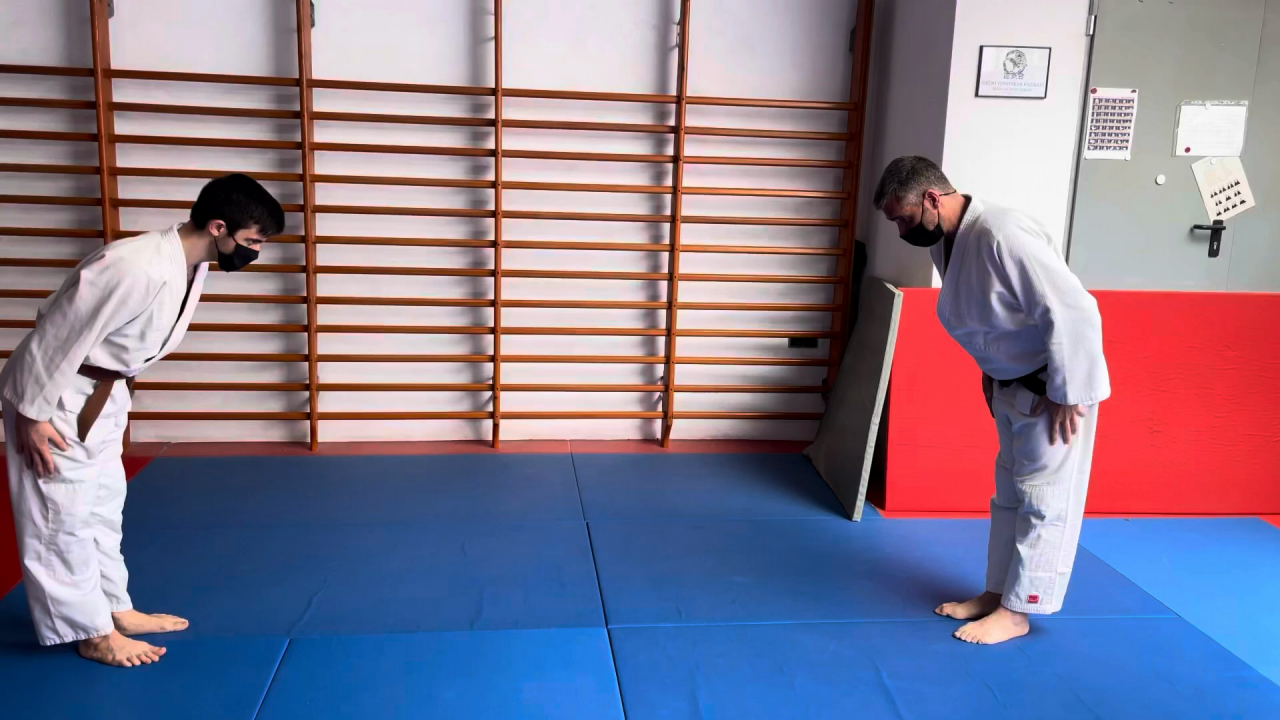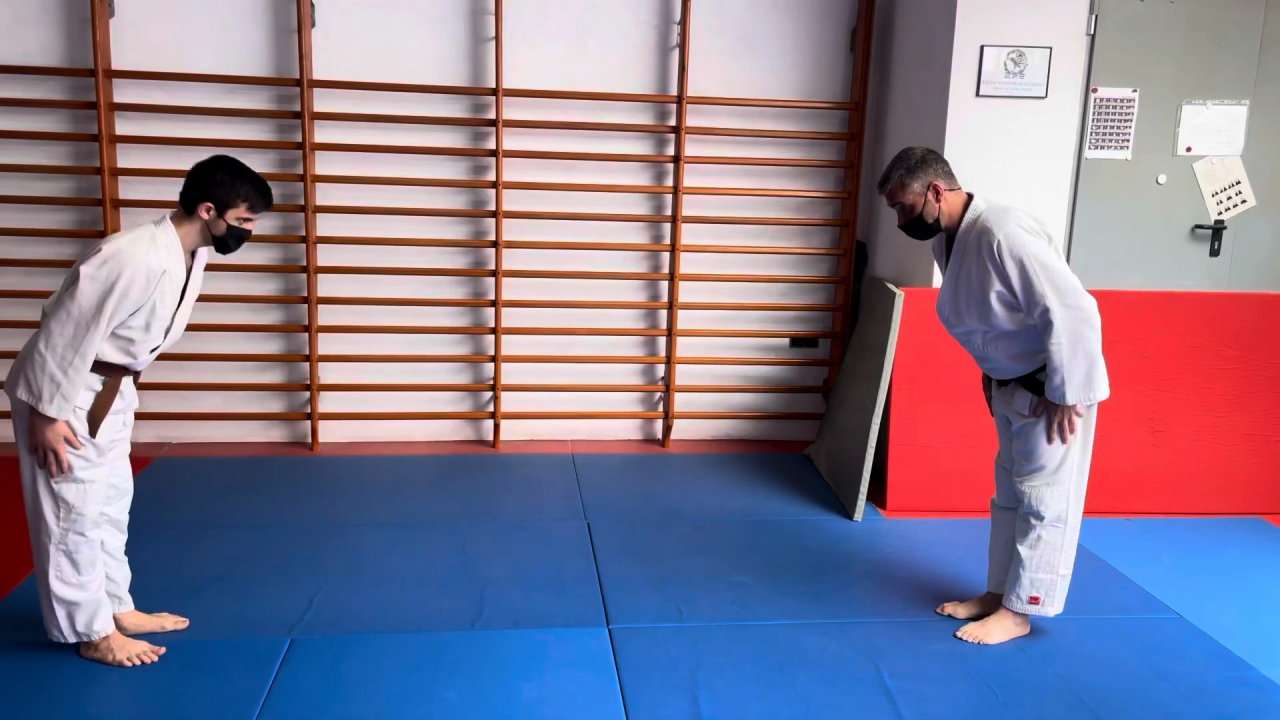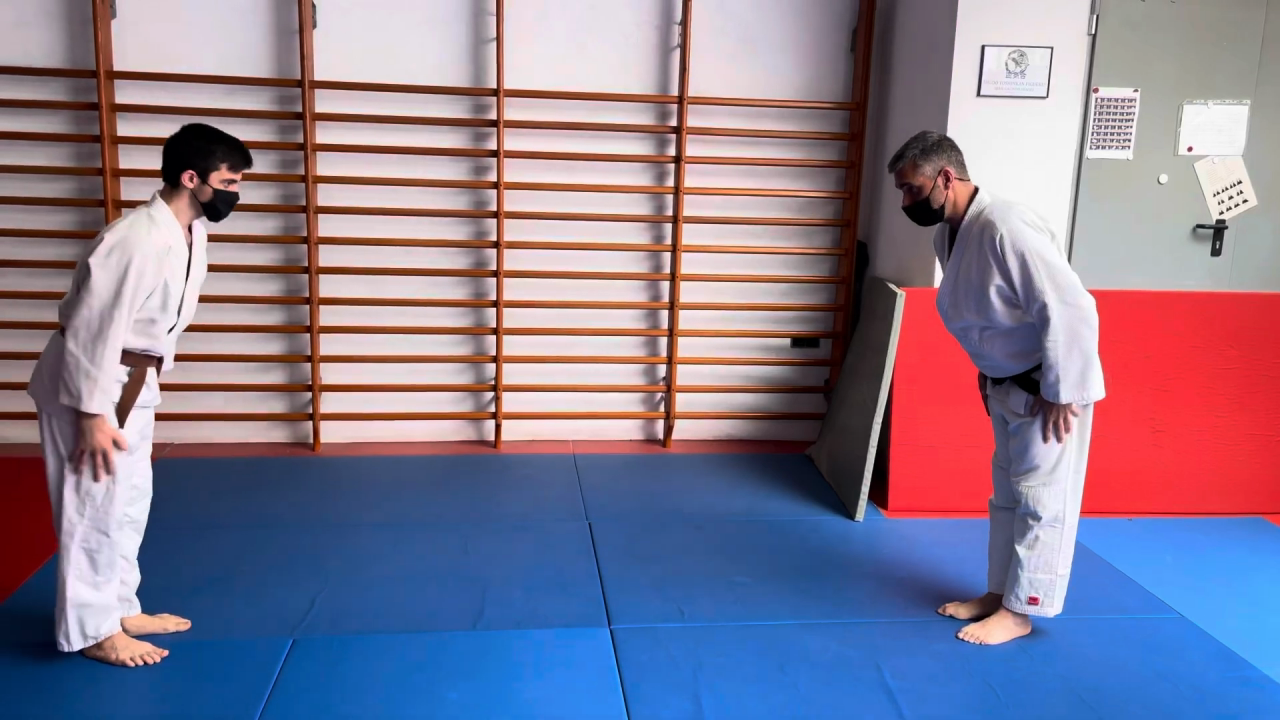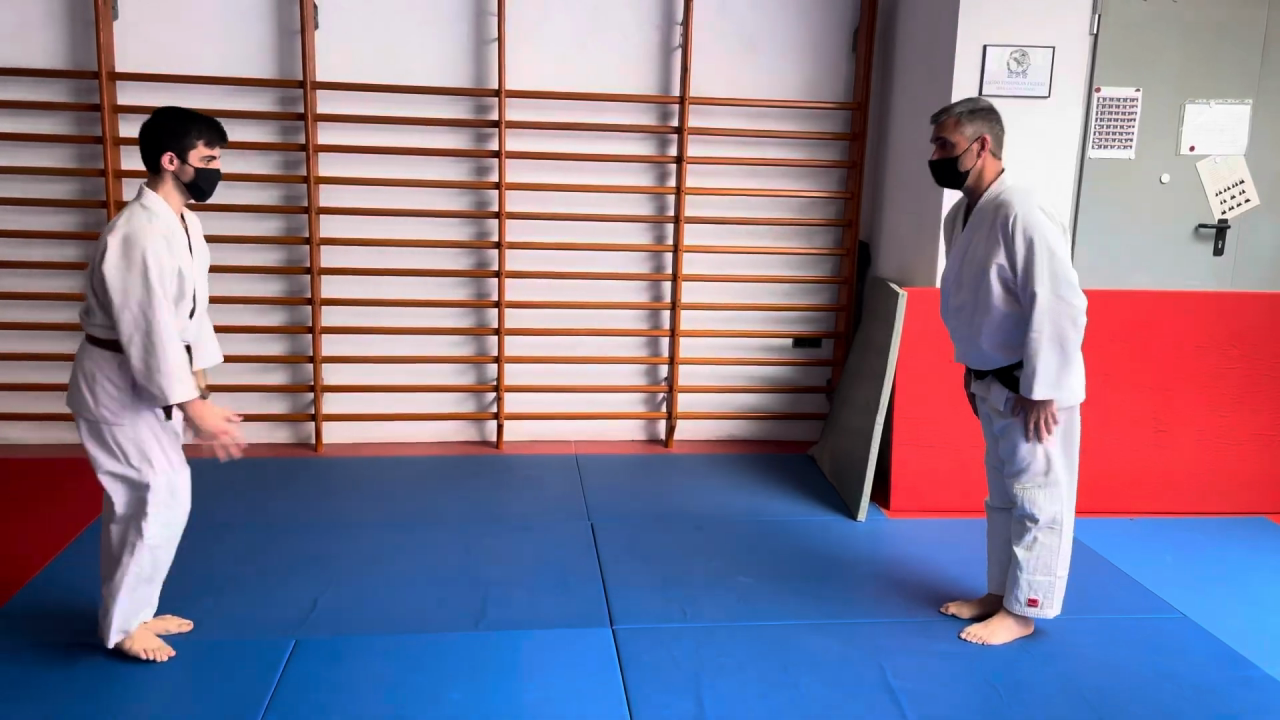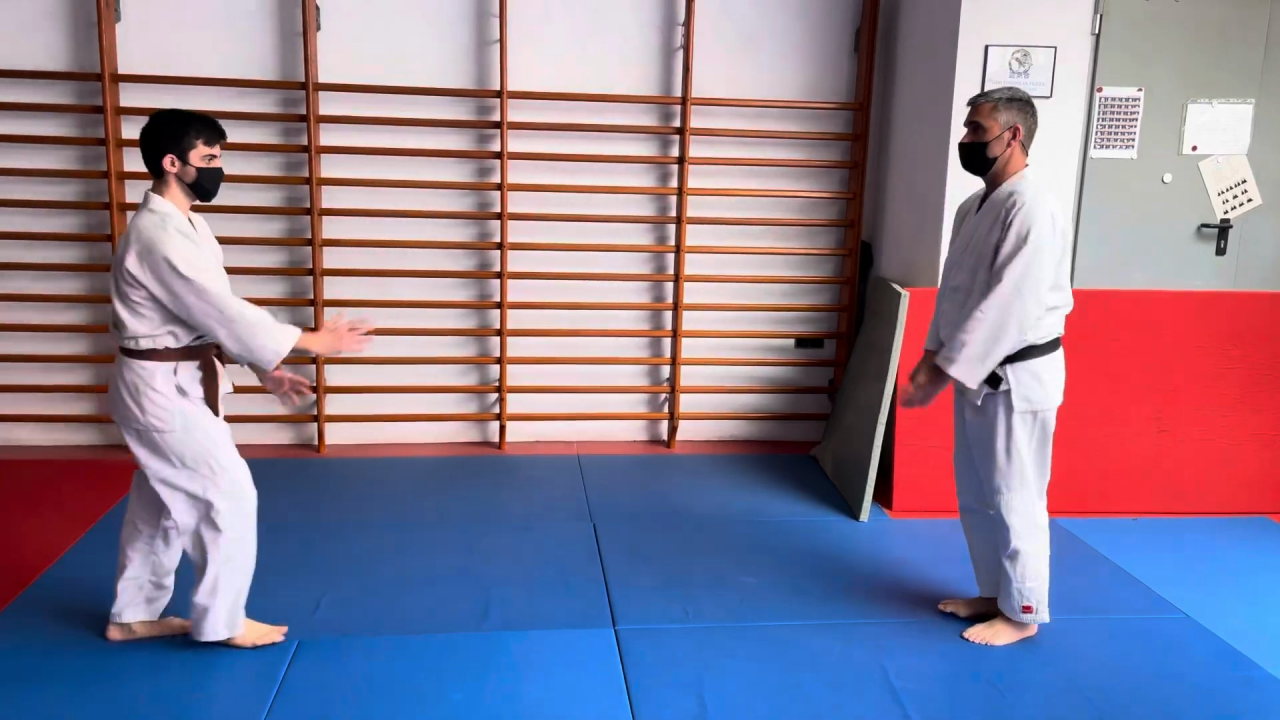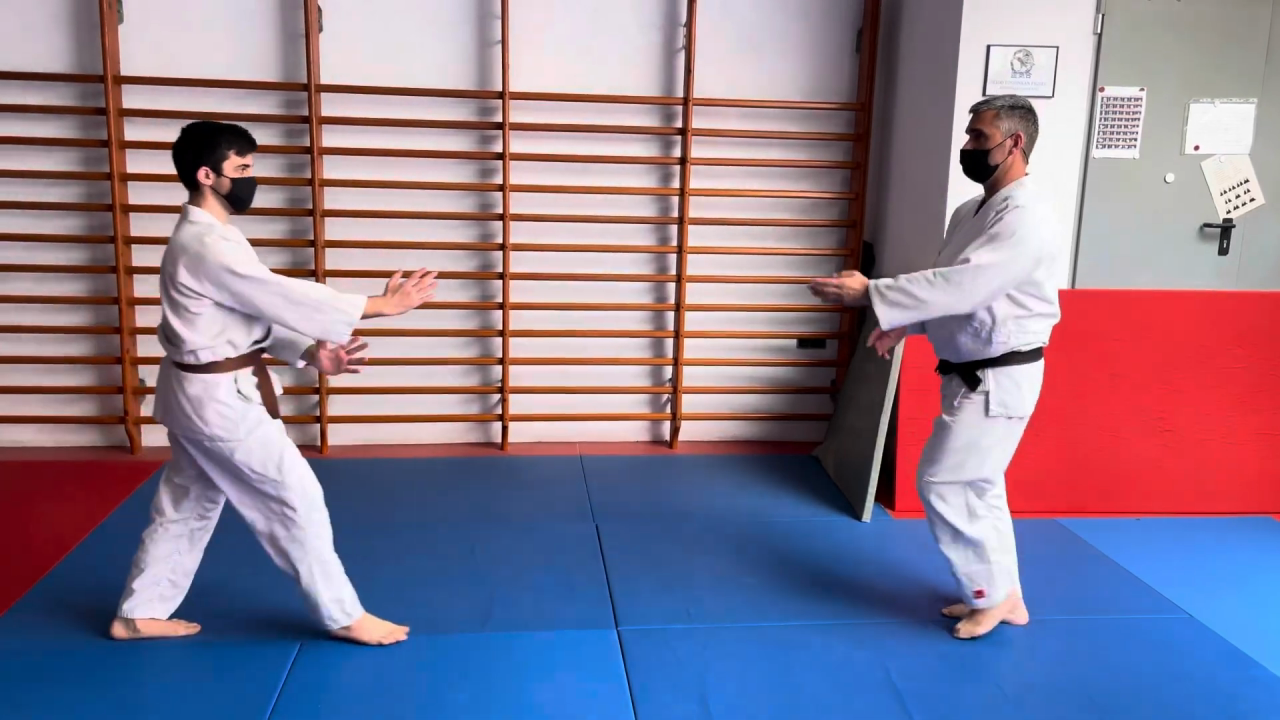
dt=0.2s
person 1, frame 1
left shoulder: (190, 264)
right shoulder: (136, 268)
right elbow: (58, 336)
left hip: (100, 393)
right hip: (56, 393)
left knee: (101, 501)
right knee: (64, 511)
left ankle: (112, 609)
right ankle: (90, 631)
person 1, frame 2
left shoulder: (192, 253)
right shoulder: (133, 259)
right elbow: (68, 335)
right wrist: (50, 415)
left hip: (108, 388)
right hip: (65, 390)
left knee: (107, 500)
right knee: (73, 508)
left ankle: (114, 607)
right ankle: (90, 630)
person 1, frame 3
left shoulder: (191, 234)
right shoulder: (137, 239)
right elbow: (95, 331)
left wrist: (145, 391)
right wrist: (95, 415)
left hip: (128, 380)
right hip: (90, 384)
left knee: (126, 500)
right knee: (97, 505)
left ankle: (119, 610)
right ankle: (93, 630)
person 1, frame 4
left shoulder: (183, 222)
right shoulder: (142, 230)
left elbow: (188, 311)
right elbow: (150, 326)
left wrist: (194, 391)
right wrist: (190, 406)
left hip: (147, 380)
right hip: (120, 382)
left knee: (156, 496)
right knee: (164, 498)
left ankle: (132, 611)
right ankle: (121, 623)
person 1, frame 5
left shoulder: (181, 223)
right shoulder: (156, 233)
left elbow: (214, 306)
right elbow: (218, 309)
left wrist: (264, 366)
right wrist: (307, 343)
left hip: (173, 382)
right hip: (161, 388)
left knee: (161, 506)
right knee: (226, 495)
left ankle: (131, 616)
right ankle: (220, 620)
person 1, frame 6
left shoulder: (212, 234)
right shoulder: (206, 246)
left elbow: (265, 309)
right elbow: (284, 297)
left wrist: (313, 351)
right wrist: (382, 305)
left hip: (206, 392)
right hip: (219, 398)
left knee: (185, 507)
right knee: (294, 499)
left ankle: (138, 613)
right ankle: (344, 615)
person 2, frame 1
left shoulder: (1003, 234)
right shoulder: (945, 242)
left elbow: (1073, 312)
left wrist: (1068, 395)
right wrist: (992, 373)
left hip: (1059, 385)
right hip: (1014, 383)
left knee: (1046, 496)
right knee: (1012, 491)
left ankle: (1017, 609)
right ankle: (998, 592)
person 2, frame 2
left shoulder: (1004, 233)
right shoulder: (945, 240)
left elbow: (1072, 313)
left wrist: (1066, 395)
right wrist: (992, 374)
left hip: (1058, 386)
right hip: (1014, 384)
left knee: (1045, 498)
right knee: (1011, 492)
left ankle: (1019, 610)
right ankle: (999, 592)
person 2, frame 3
left shoulder: (1007, 229)
right shoulder: (947, 234)
left elbow: (1070, 311)
left wrist: (1062, 394)
right wrist: (991, 373)
left hip: (1051, 385)
right hip: (1011, 383)
left knee: (1044, 498)
right knee: (1009, 492)
left ankle: (1019, 610)
right ankle: (998, 592)
person 2, frame 4
left shoulder: (1022, 215)
right shoulder: (959, 216)
left elbow: (1056, 308)
left wrist: (1042, 393)
right wrist: (973, 372)
left hip: (1039, 382)
right hip: (997, 381)
left knee: (1037, 498)
right knee: (1004, 493)
left ankle: (1024, 611)
right ankle: (1000, 594)
person 2, frame 5
left shoulder: (1033, 210)
right shoulder: (974, 209)
left elbow: (1010, 302)
left wrist: (947, 367)
right wrist: (937, 353)
left hip: (1018, 379)
right hip: (979, 377)
left knee: (1012, 498)
right knee: (976, 493)
left ankle: (1023, 611)
right ankle: (996, 595)
person 2, frame 6
left shoulder: (1025, 219)
right shoulder: (970, 212)
left elbow: (961, 285)
right elbow: (952, 286)
left wrist: (871, 293)
right wrist: (905, 324)
left hip: (1000, 381)
right hip: (969, 376)
left knee: (943, 485)
right knee: (974, 489)
left ankle: (988, 594)
right ankle: (1004, 595)
